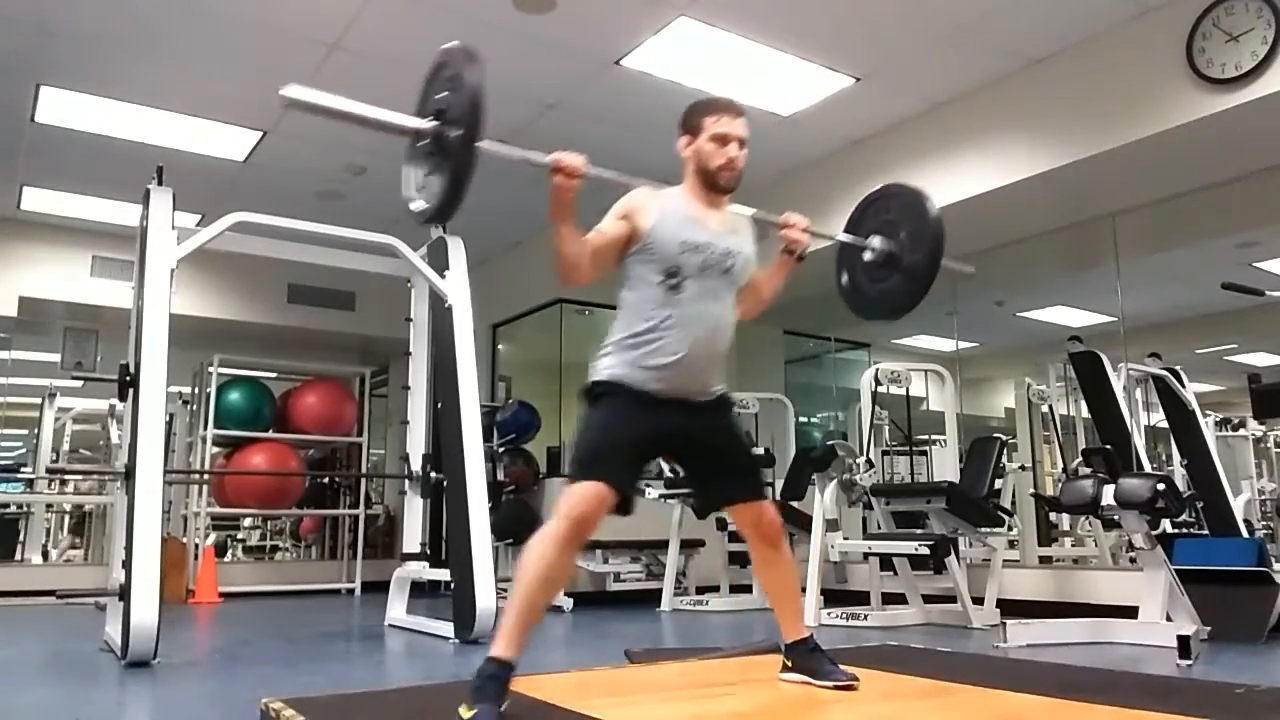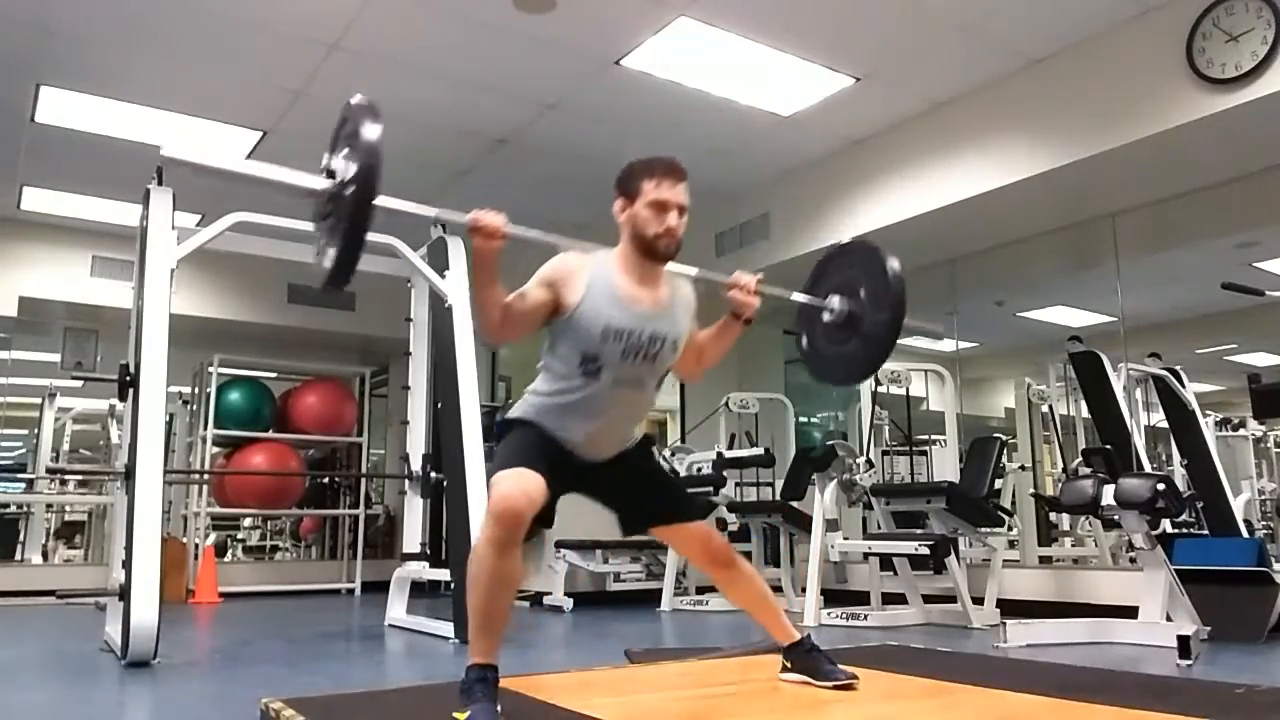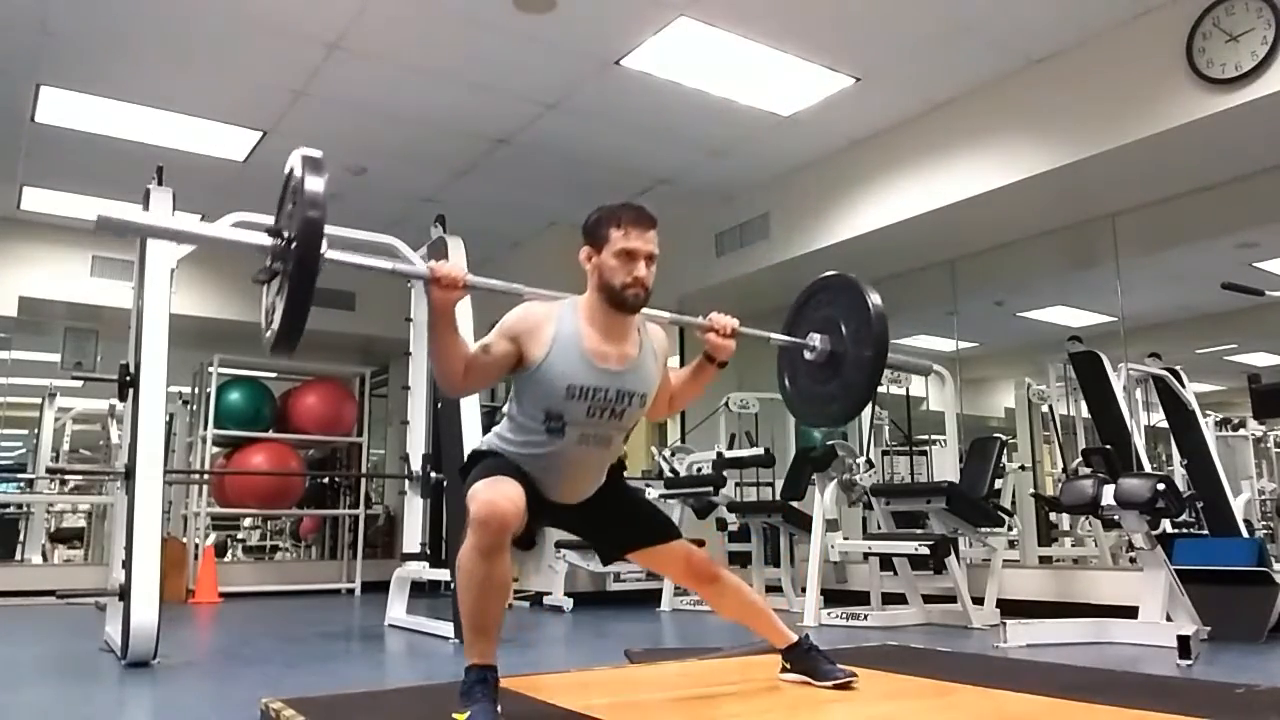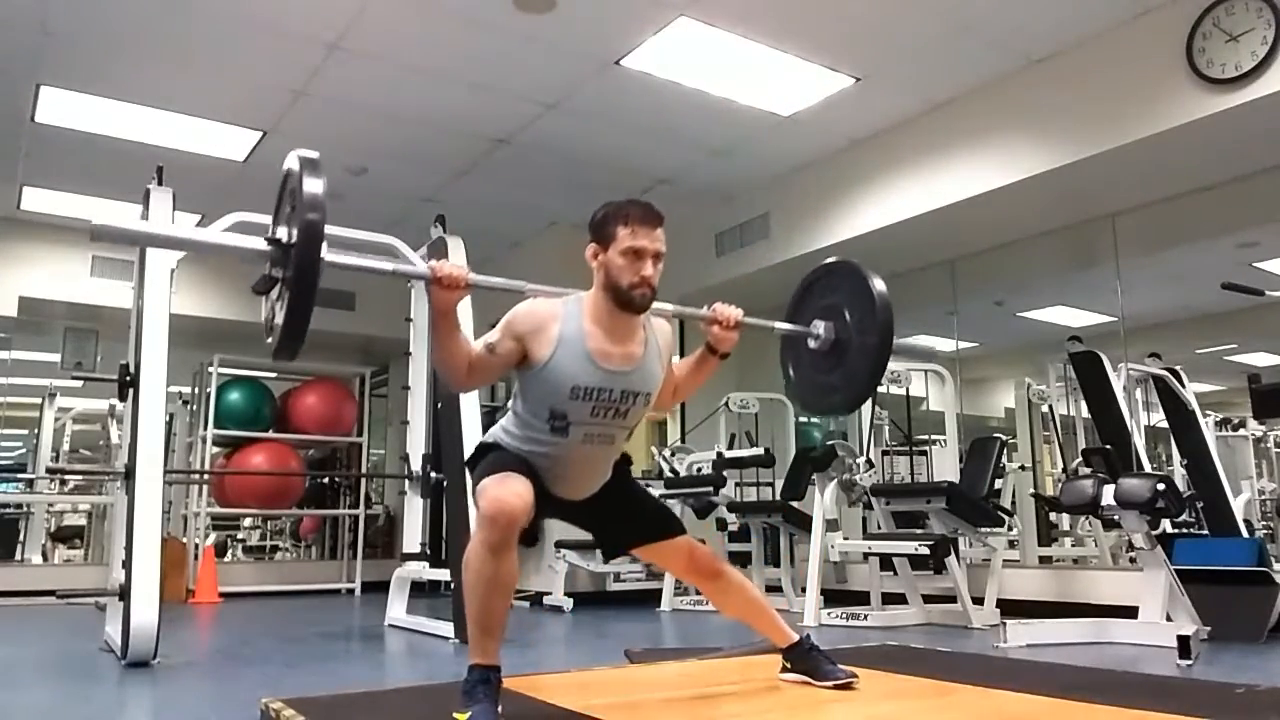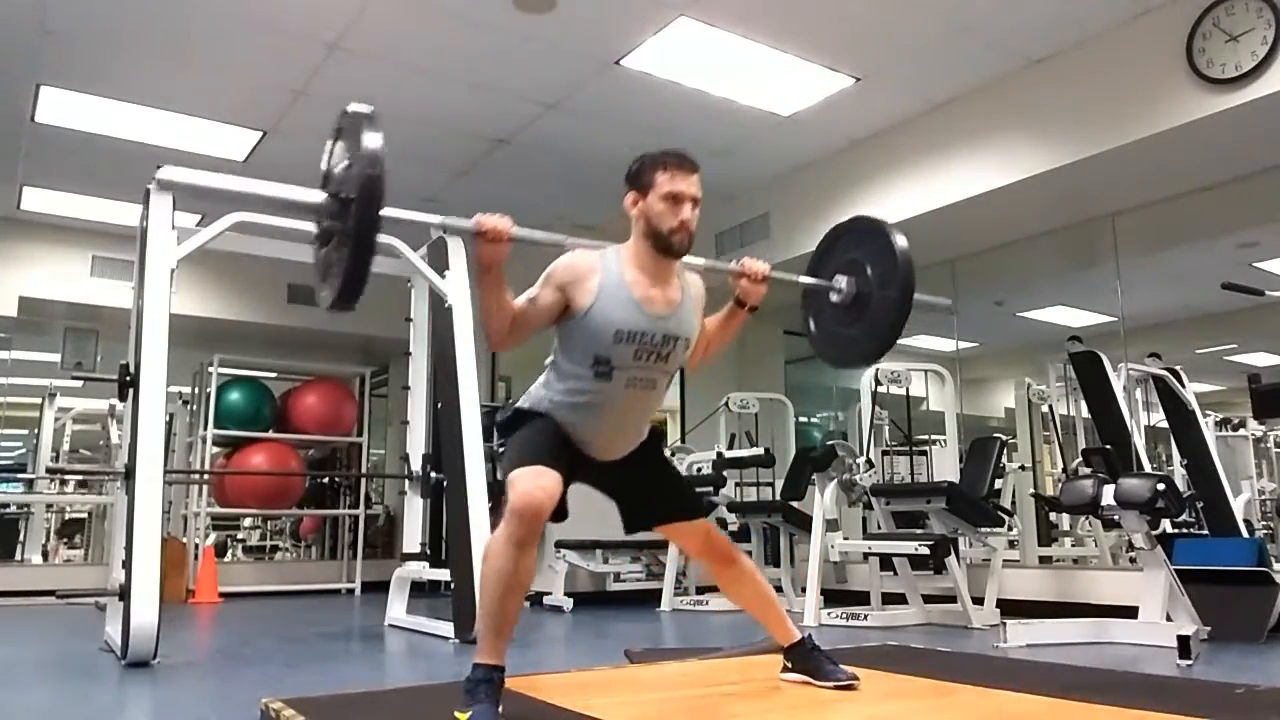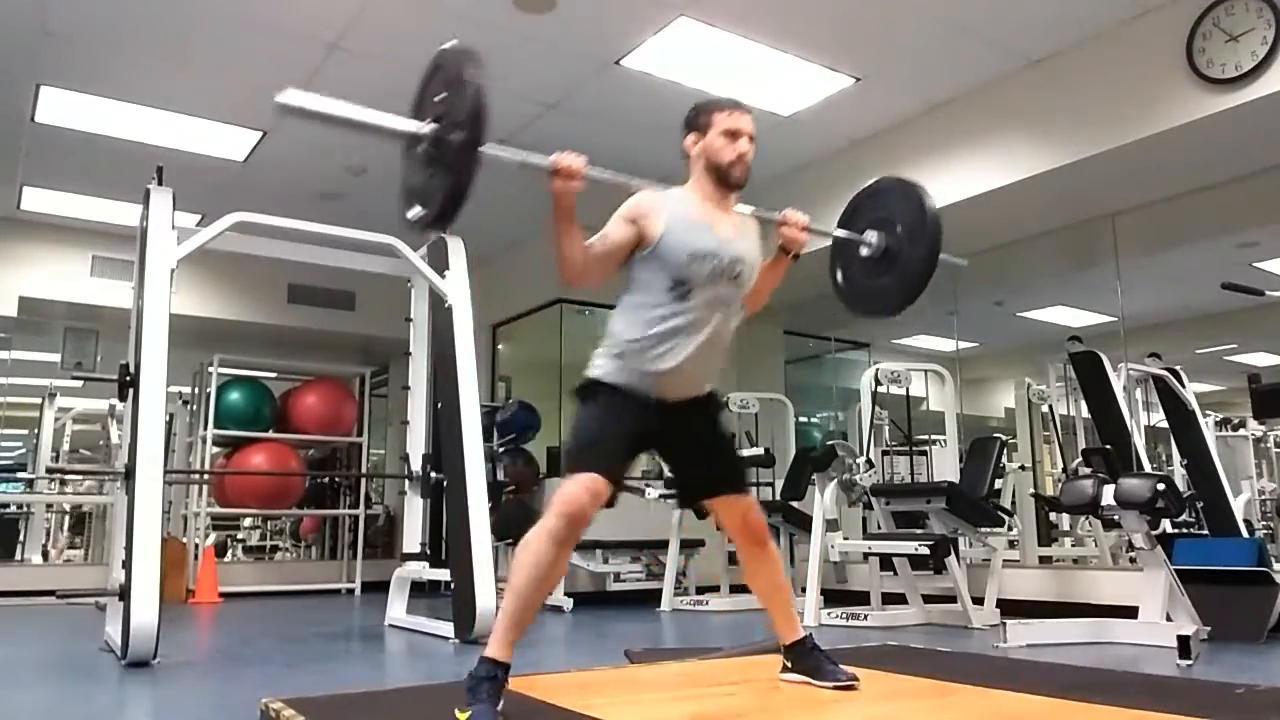
dt=0.3s
person 1, frame 1
left shoulder: (742, 229)
right shoulder: (646, 207)
right elbow: (575, 269)
left wrist: (790, 255)
right wrist: (564, 200)
left hip: (701, 401)
right hip: (629, 389)
left knee: (765, 524)
right knee: (578, 513)
left ankle: (800, 650)
person 1, frame 2
left shoulder: (682, 297)
right shoulder: (573, 272)
left elbow: (689, 366)
right elbow: (497, 330)
left wrist: (738, 316)
right wrist: (484, 260)
left hip: (619, 449)
right hip: (543, 430)
left knee: (714, 548)
right knee: (509, 507)
left ankle: (799, 651)
person 1, frame 3
left shoulder: (654, 342)
right shoulder: (536, 324)
left elbow: (662, 405)
right elbow: (457, 381)
left wrist: (713, 359)
right wrist: (441, 311)
left hip: (592, 486)
right hip: (510, 467)
left knee: (698, 567)
right knee: (493, 513)
left ankle: (797, 651)
person 1, frame 4
left shoulder: (659, 336)
right shoulder: (540, 321)
left elbow: (665, 395)
right elbow: (461, 376)
left wrist: (715, 349)
right wrist: (443, 309)
left hip: (597, 480)
right hip: (516, 461)
left knee: (702, 562)
right knee: (502, 509)
left ankle: (798, 651)
person 1, frame 5
left shoulder: (692, 287)
right shoulder: (584, 270)
right elbow: (503, 334)
left wrist: (742, 302)
right wrist: (489, 263)
left hip: (630, 441)
right hip: (550, 420)
left knee: (714, 545)
right knee: (529, 504)
left ankle: (799, 651)
person 1, frame 6
left shoulder: (747, 230)
right shoulder: (652, 208)
right elbow: (576, 273)
left wrist: (786, 253)
right wrist: (564, 203)
left hip: (692, 401)
right hip: (623, 388)
left knee: (749, 523)
right knee: (572, 507)
left ankle: (798, 650)
